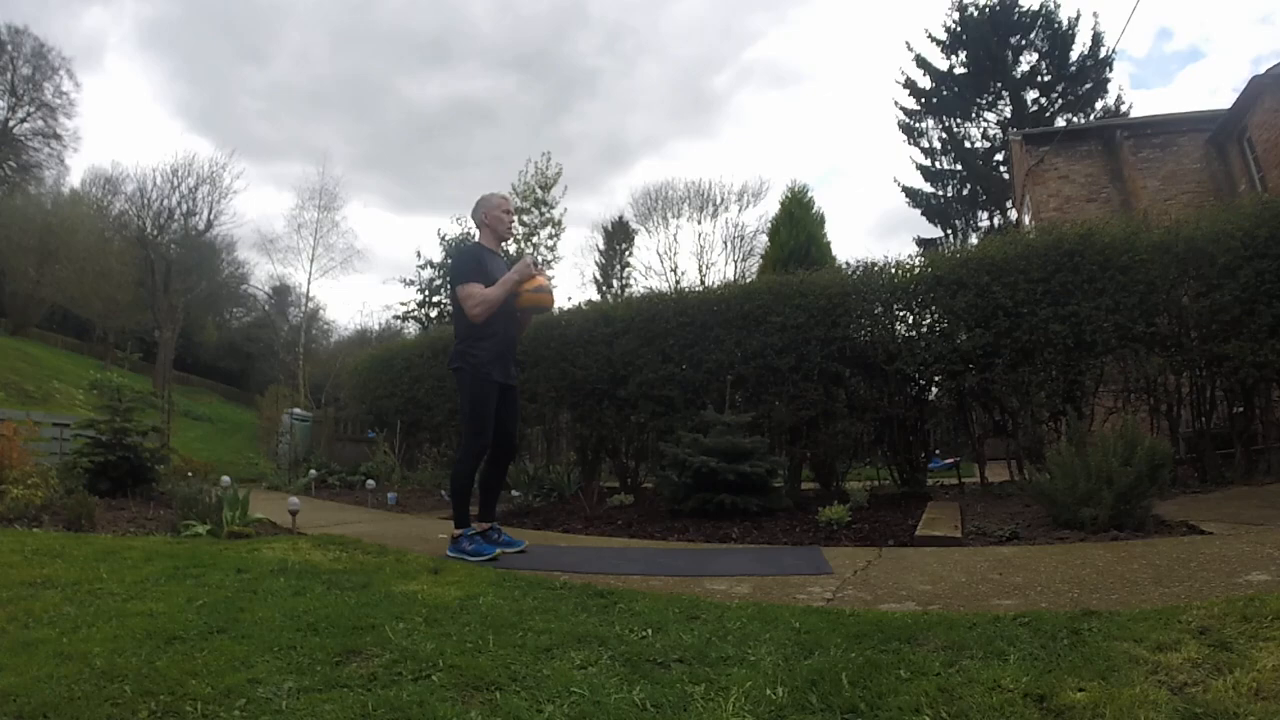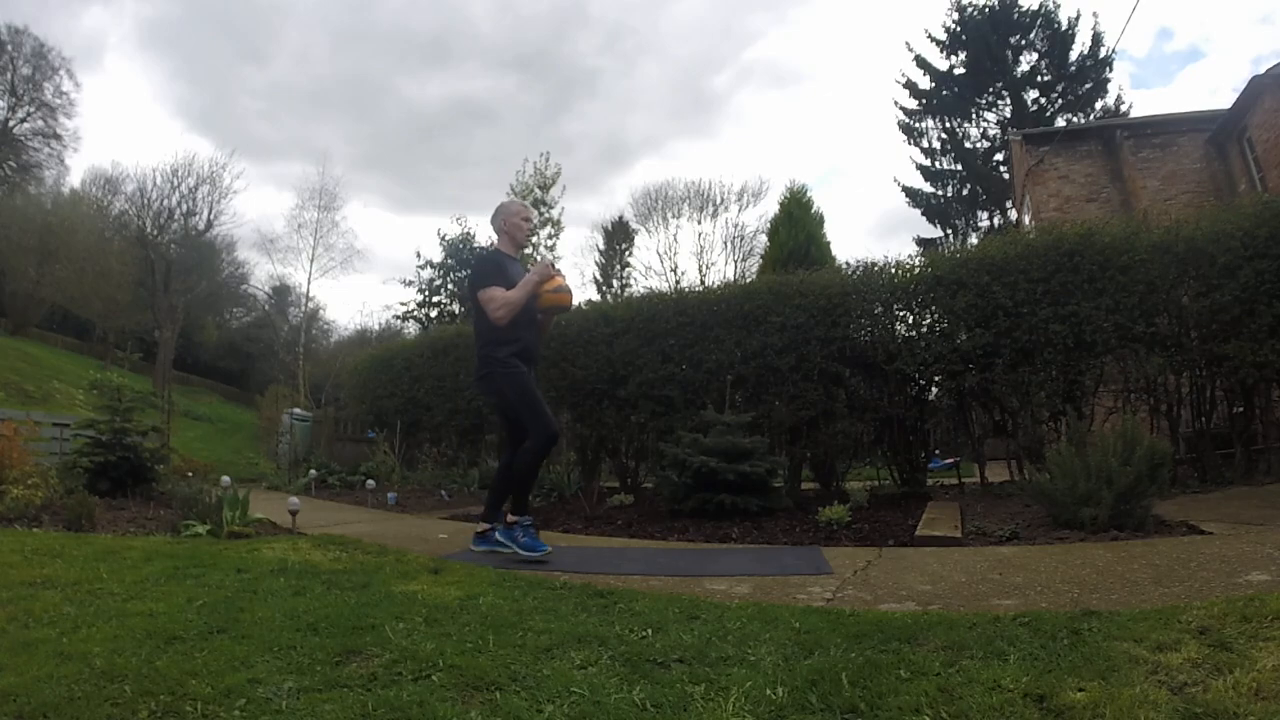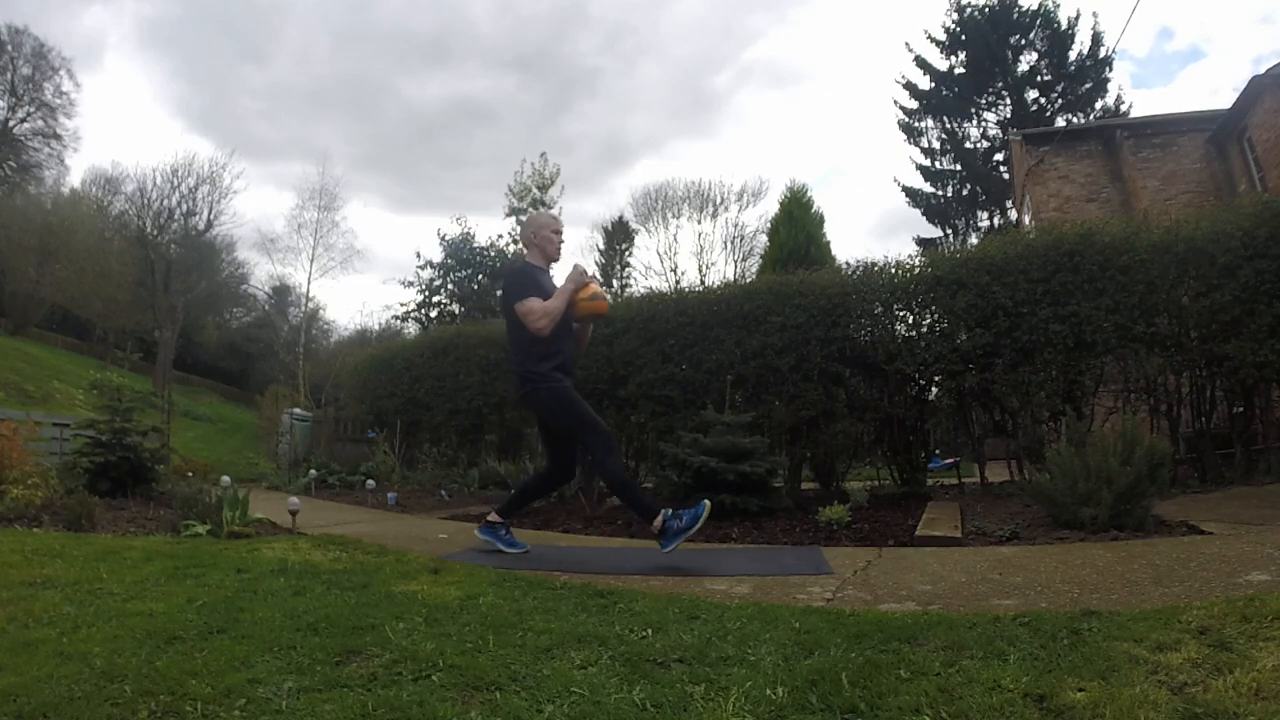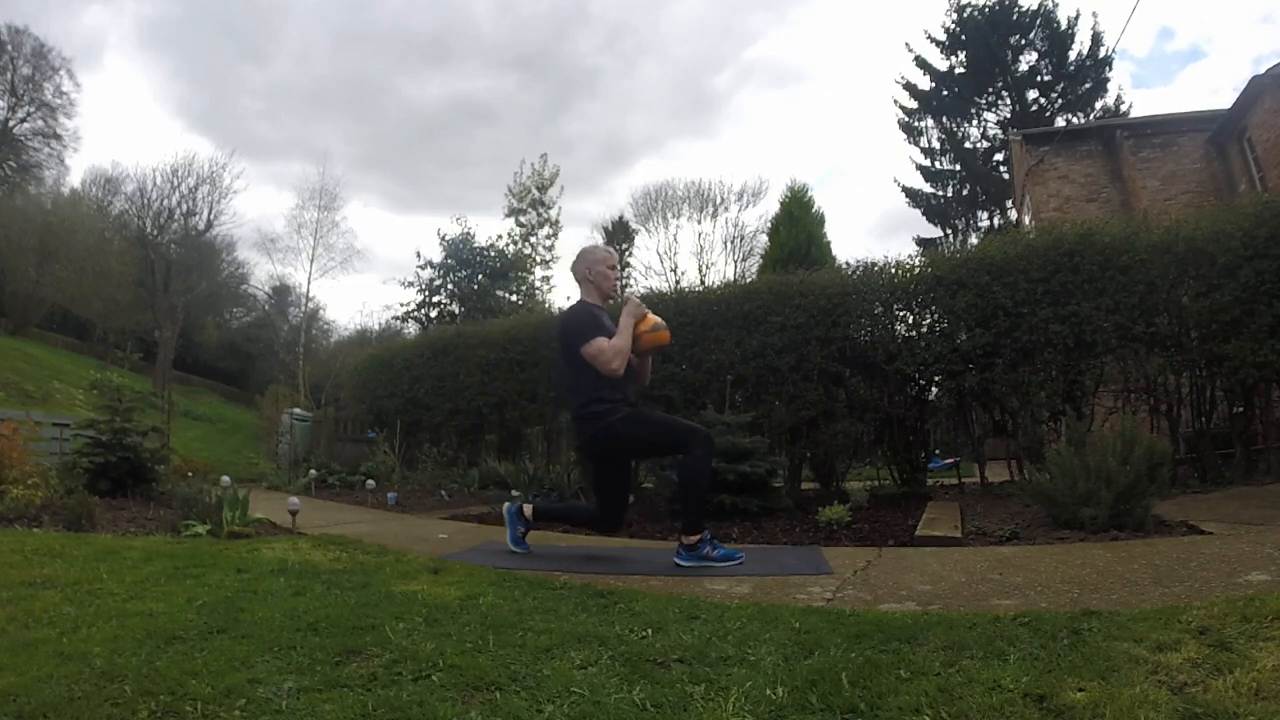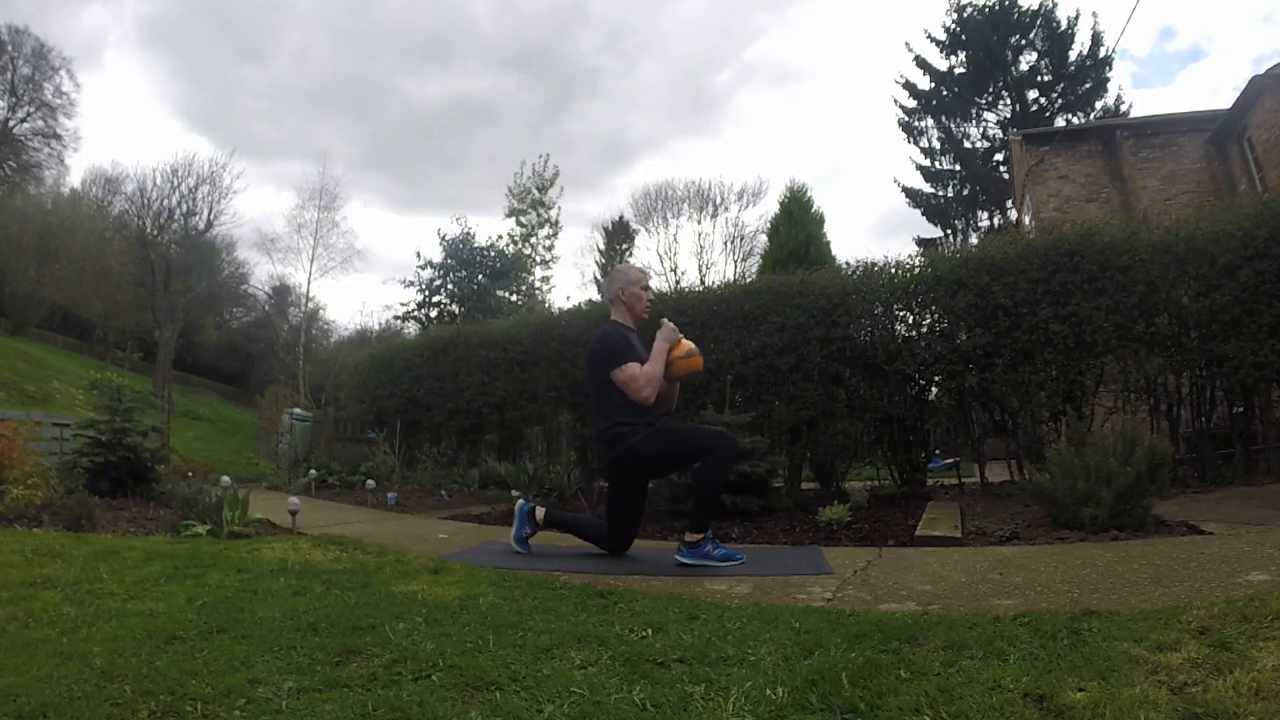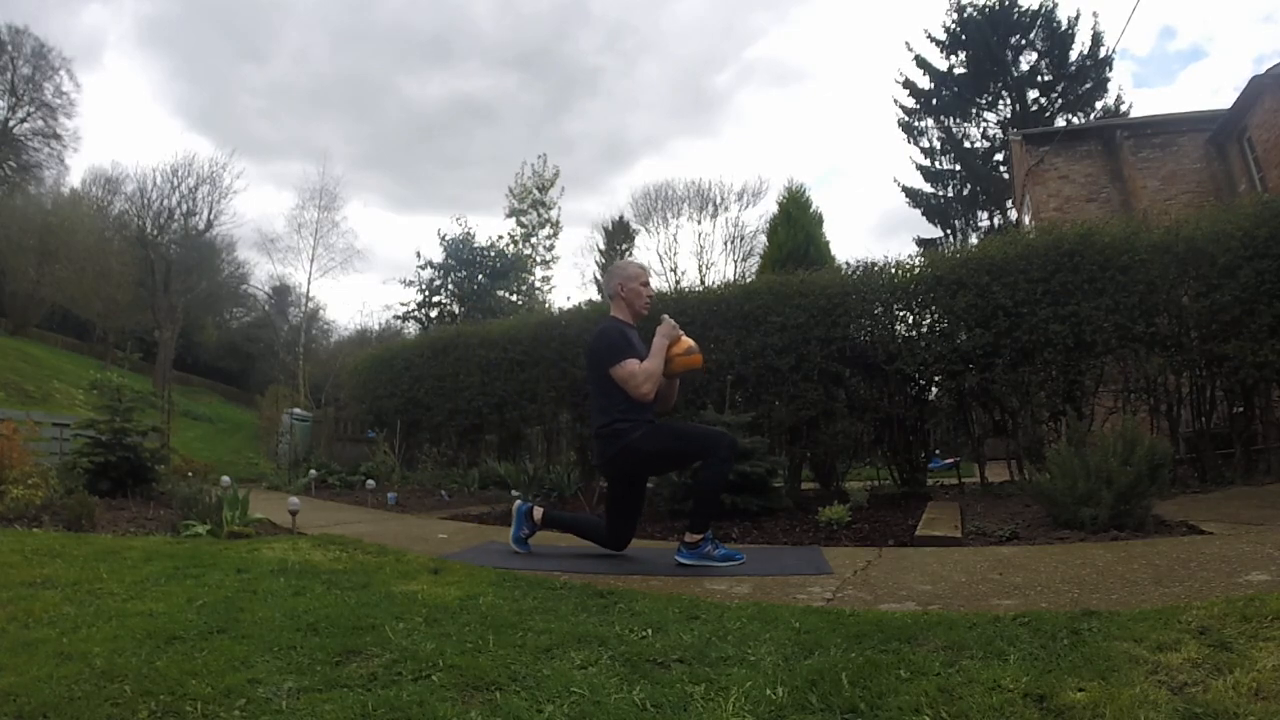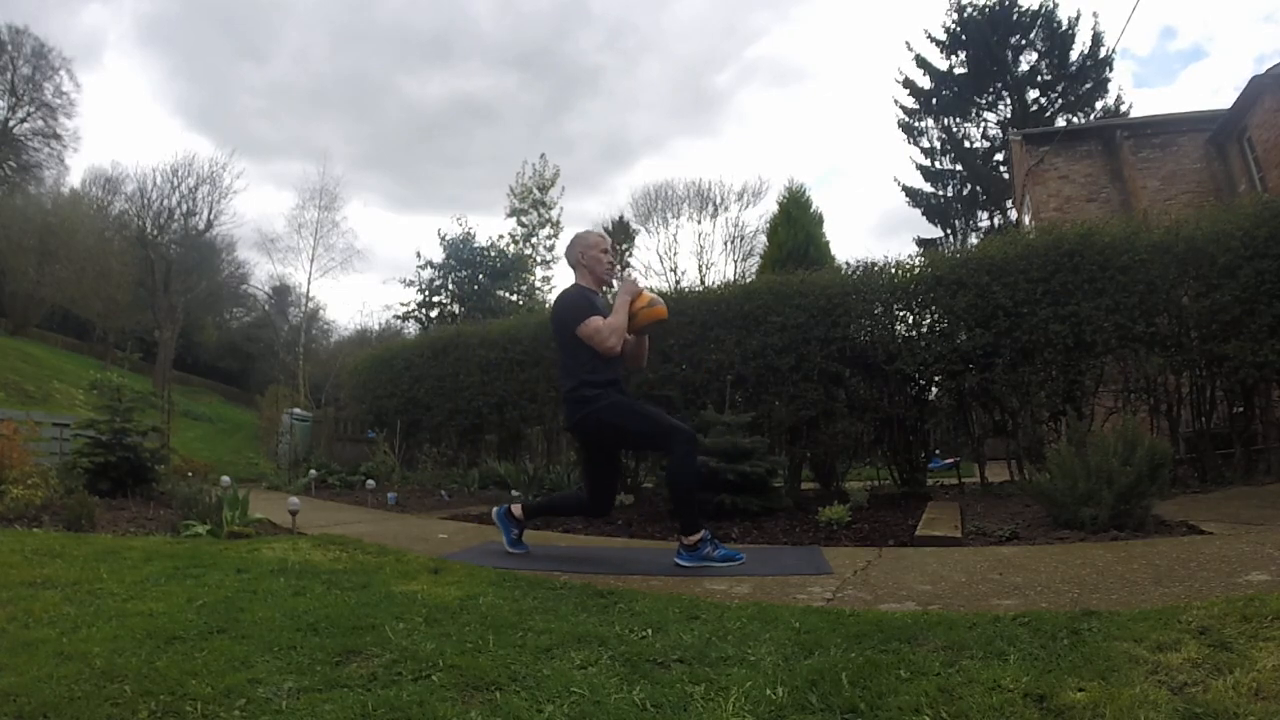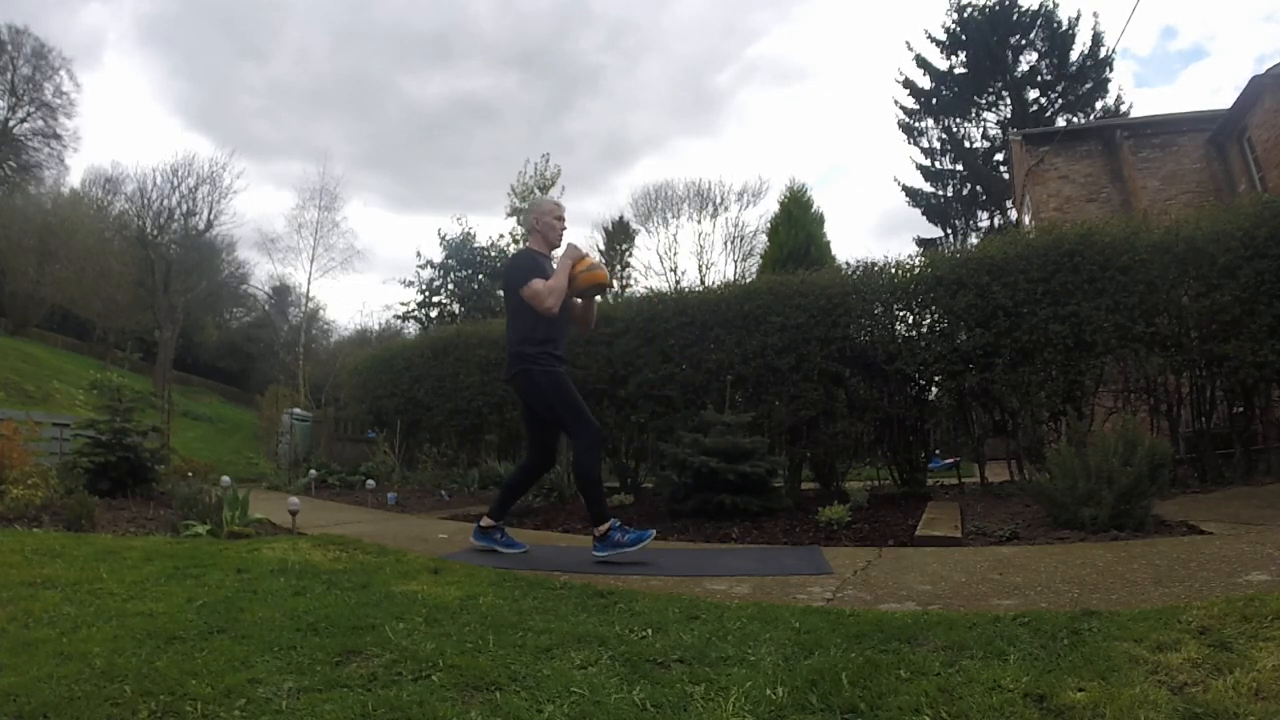
dt=0.3s
person 1, frame 1
left shoulder: (503, 264)
right shoulder: (468, 258)
left elbow: (514, 323)
right elbow: (476, 308)
right wrist: (514, 277)
left hip: (503, 368)
right hip: (477, 365)
left knee: (505, 446)
right knee: (476, 445)
left ankle: (485, 527)
right ankle: (461, 533)
person 1, frame 2
left shoulder: (521, 270)
right shoulder: (488, 263)
left elbow: (536, 330)
right elbow: (499, 312)
right wrist: (534, 278)
left hip: (521, 369)
right hip: (501, 366)
left knee: (520, 450)
right knee: (545, 433)
left ankle: (488, 529)
right ankle: (514, 519)
person 1, frame 3
left shoulder: (545, 283)
right shoulder: (520, 278)
left elbow: (575, 343)
right elbow: (540, 323)
right wrist: (569, 287)
left hip: (552, 384)
right hip: (541, 382)
left knee: (561, 467)
right knee: (601, 442)
left ankle: (495, 522)
right ankle: (663, 524)
person 1, frame 4
left shoulder: (603, 319)
right shoulder: (578, 318)
left elbow: (639, 379)
right elbow: (613, 365)
right wrist: (628, 319)
left hip: (608, 423)
right hip: (606, 421)
left knee: (609, 519)
right knee: (698, 441)
left ankle: (524, 514)
right ankle: (693, 543)
person 1, frame 5
left shoulder: (629, 340)
right shoulder: (611, 338)
left elbow: (665, 404)
right elbow: (644, 393)
right wrist: (662, 344)
left hip: (631, 449)
right hip: (626, 446)
left knee: (616, 541)
right knee: (721, 445)
left ankle: (534, 515)
right ankle: (695, 542)
person 1, frame 6
left shoulder: (629, 337)
right shoulder: (610, 335)
left elbow: (663, 402)
right elbow: (643, 389)
right wrist: (661, 340)
left hip: (631, 445)
right hip: (625, 442)
left knee: (615, 538)
right knee: (721, 445)
left ankle: (533, 516)
right ankle: (695, 542)
person 1, frame 7
left shoulder: (598, 304)
right shoulder: (572, 300)
left elbow: (636, 360)
right elbow: (609, 342)
right wrist: (624, 298)
left hip: (598, 408)
right hip: (598, 405)
left knee: (599, 503)
right knee: (682, 439)
left ankle: (514, 514)
right ankle: (694, 543)
person 1, frame 8
left shoulder: (550, 268)
right shoulder: (521, 262)
left elbow: (584, 322)
right elbow: (548, 303)
right wrist: (566, 262)
left hip: (544, 370)
right hip: (535, 367)
left knee: (540, 459)
right knee: (588, 435)
left ankle: (488, 526)
right ankle: (605, 531)
